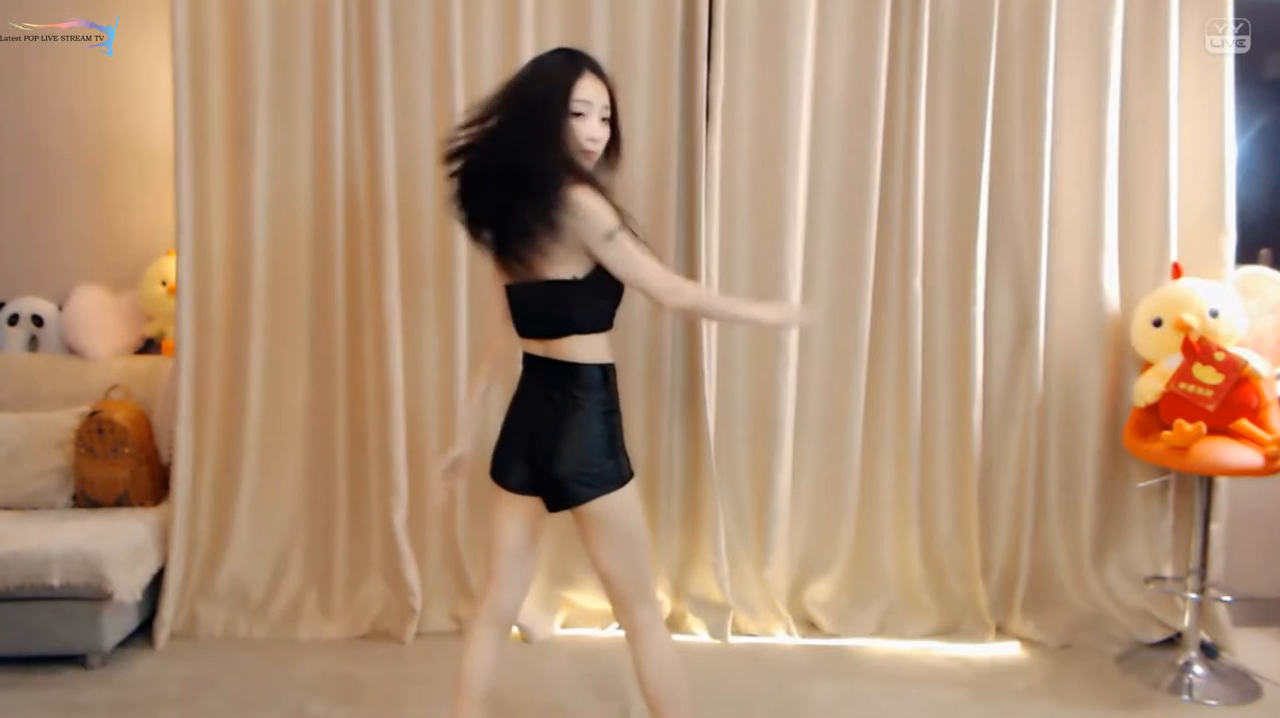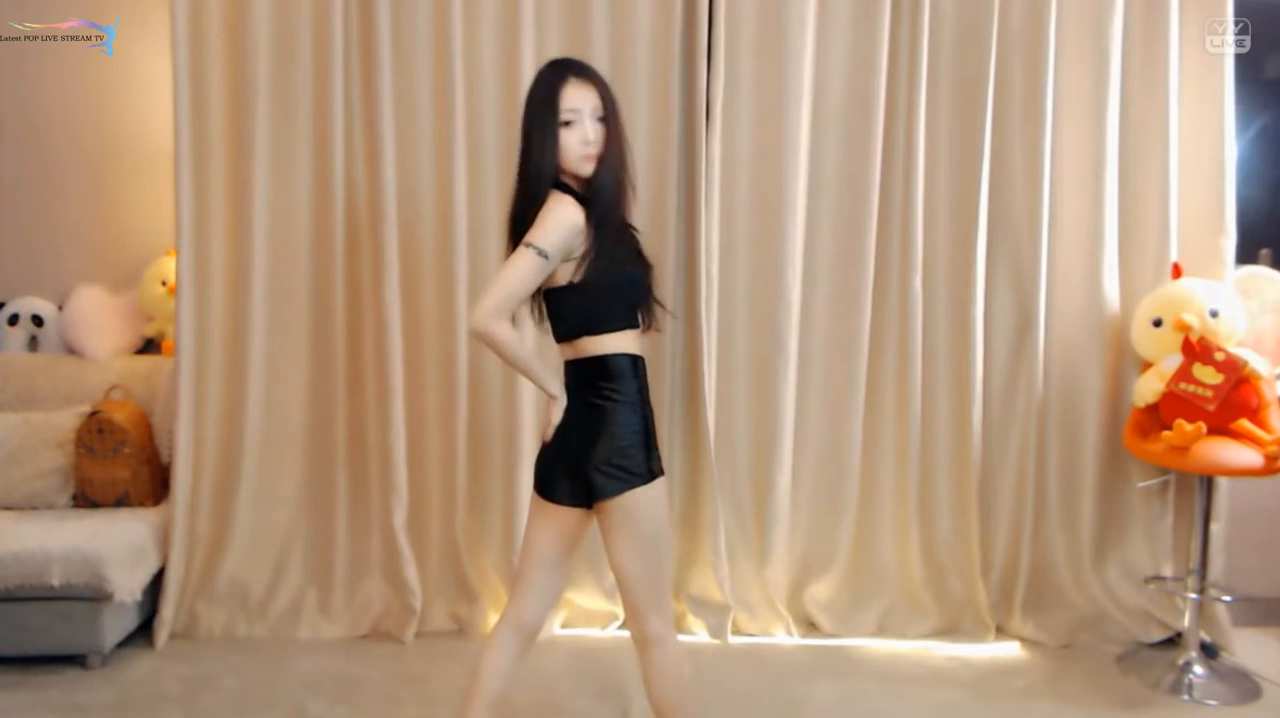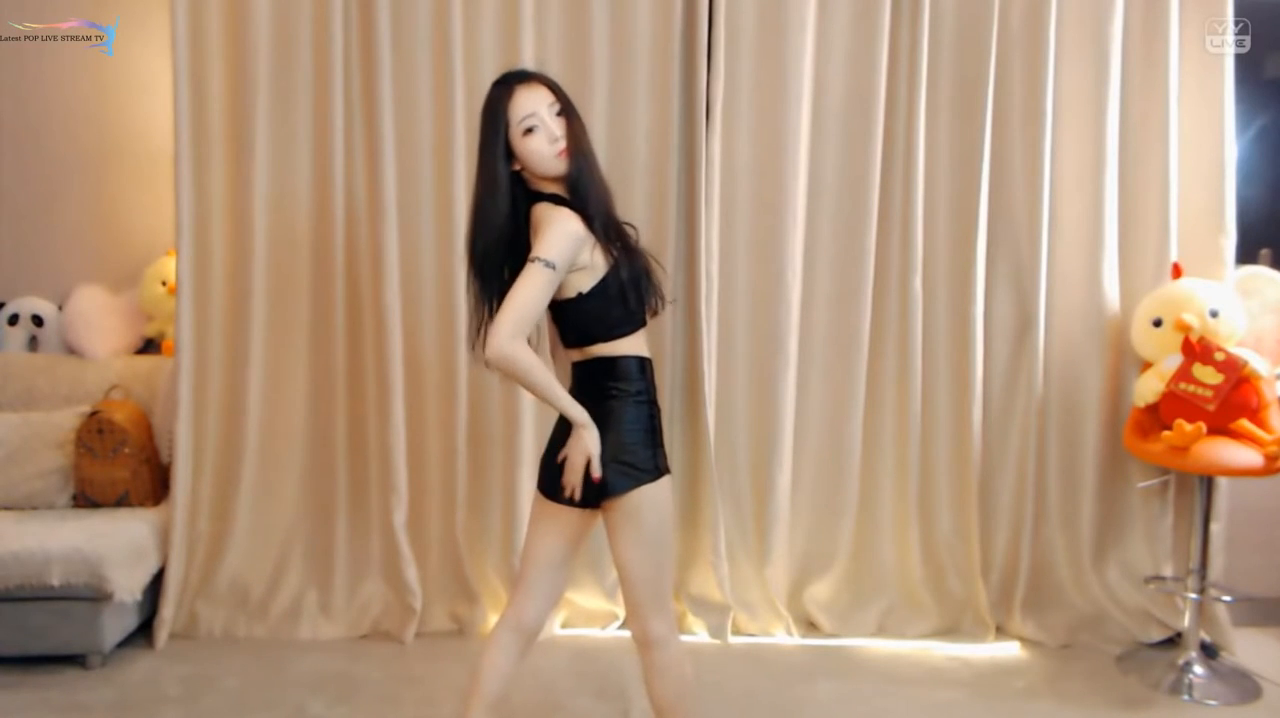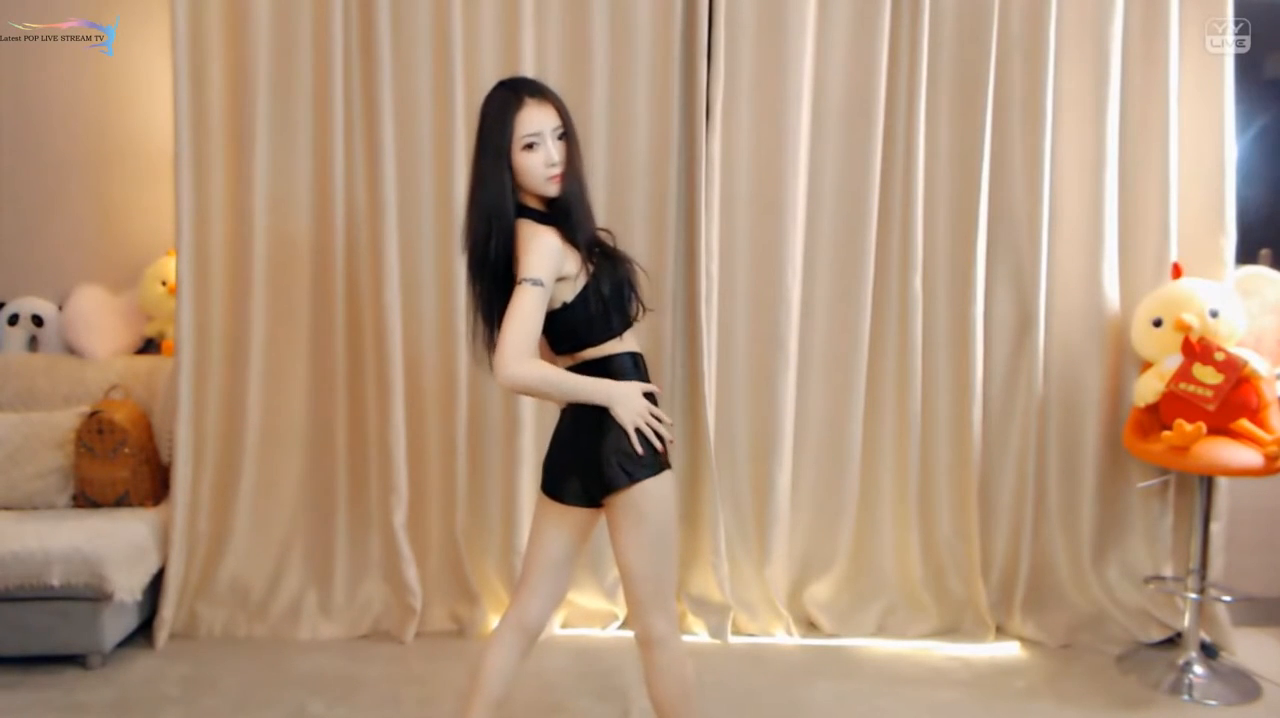
dt=0.7s
person 1, frame 1
left shoulder: (511, 206)
right shoulder: (576, 204)
right elbow: (670, 291)
left wrist: (468, 430)
right wrist: (764, 312)
left hip: (532, 419)
right hip: (582, 417)
left knee: (494, 609)
right knee: (641, 616)
person 1, frame 2
left shoulder: (582, 210)
right shoulder: (564, 212)
right elbow: (486, 318)
right wrist: (554, 388)
left hip: (579, 425)
right hip: (613, 422)
left knee: (524, 612)
right knee: (654, 625)
person 1, frame 3
left shoulder: (555, 217)
right shoulder: (564, 224)
right elbow: (502, 345)
right wrist: (581, 418)
left hip: (590, 422)
right hip: (620, 422)
left knee: (524, 612)
right knee: (655, 625)
person 1, frame 4
left shoulder: (533, 230)
right shoulder: (545, 243)
right elbow: (513, 368)
right wrist: (611, 393)
left hip: (578, 433)
right hip: (618, 427)
left knee: (526, 613)
right knee: (657, 623)
